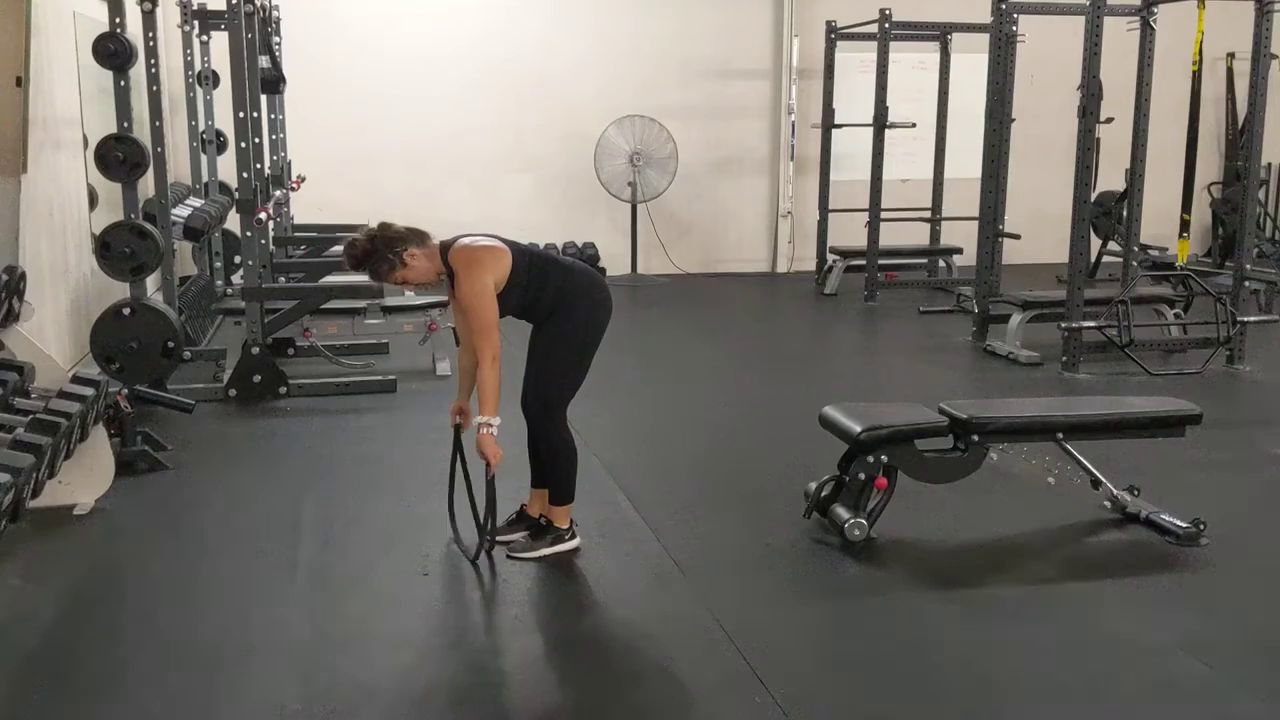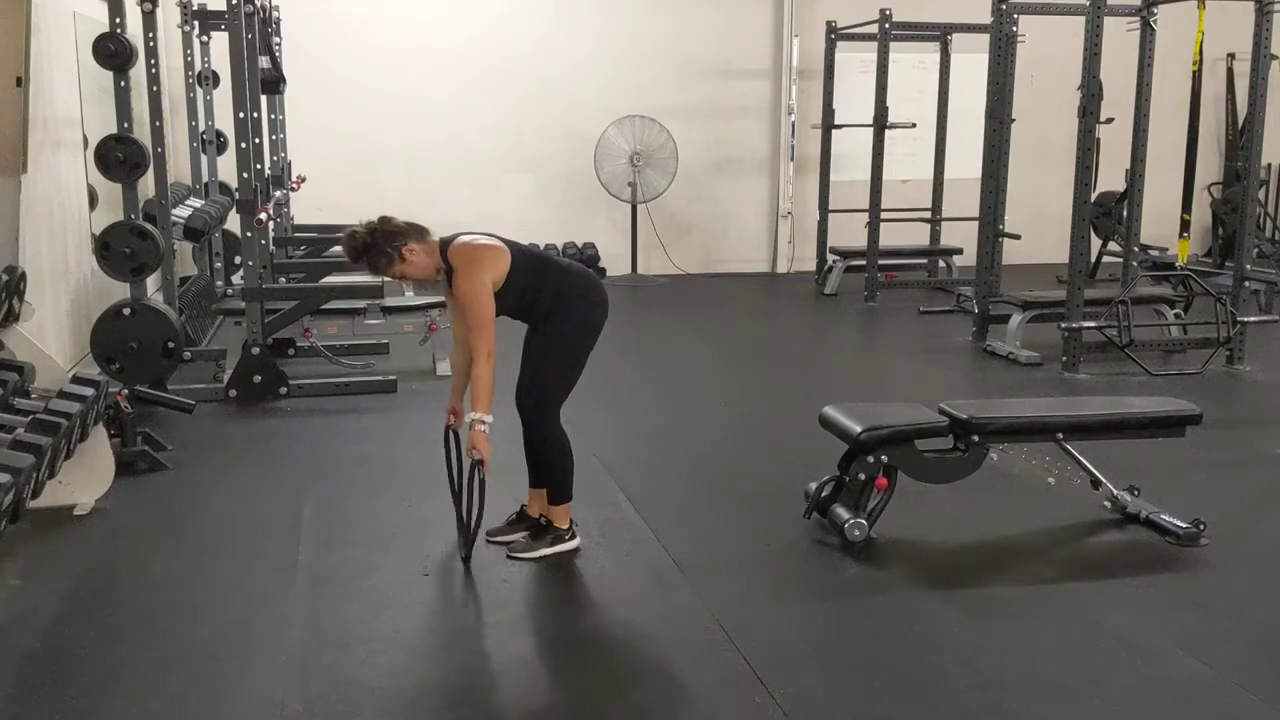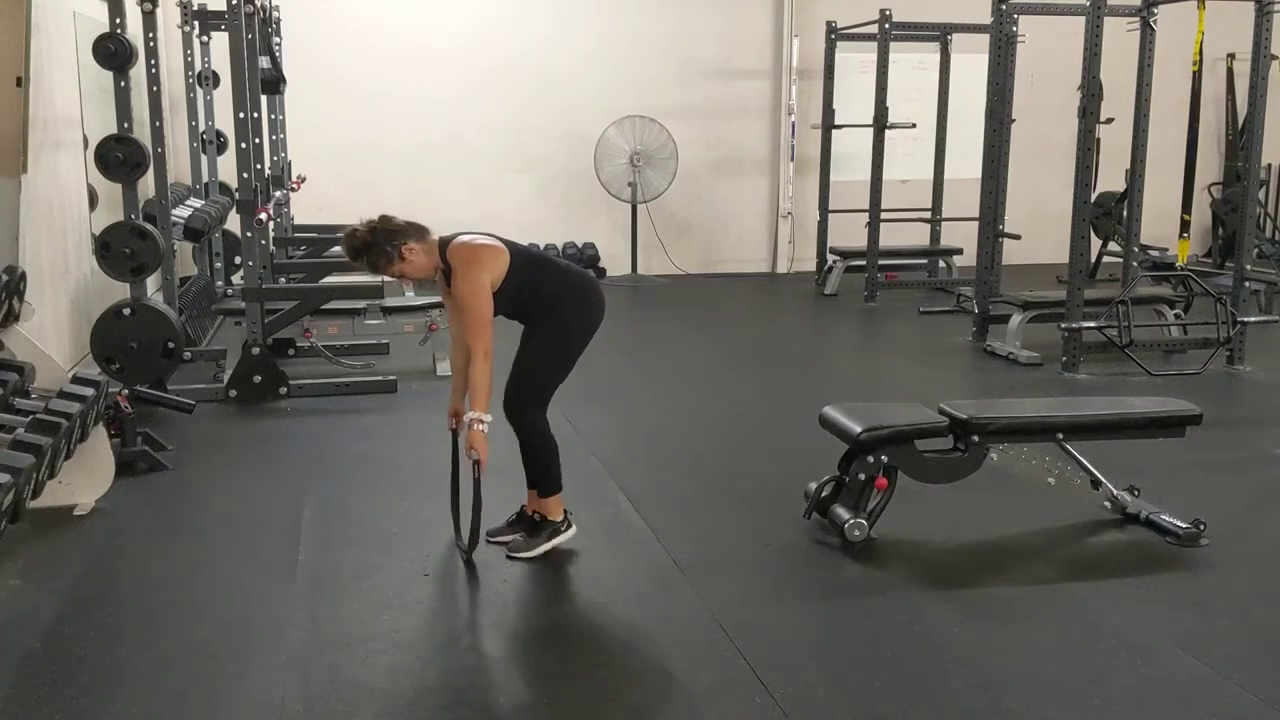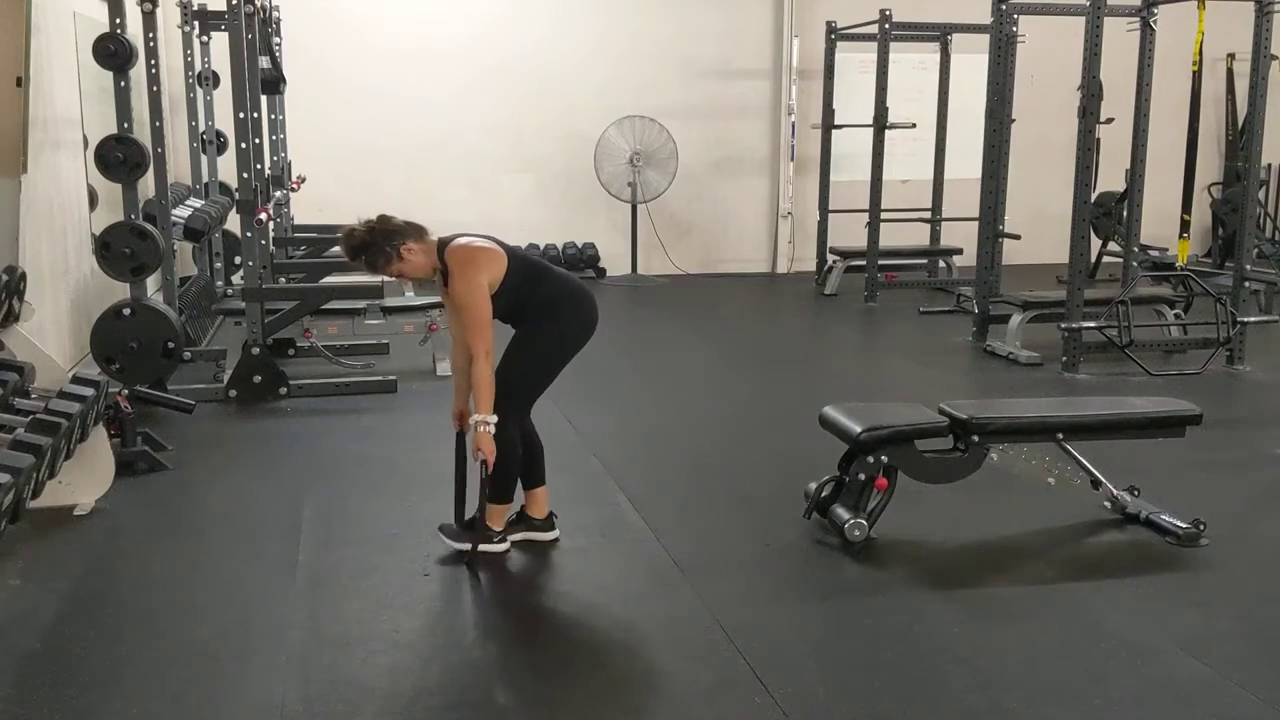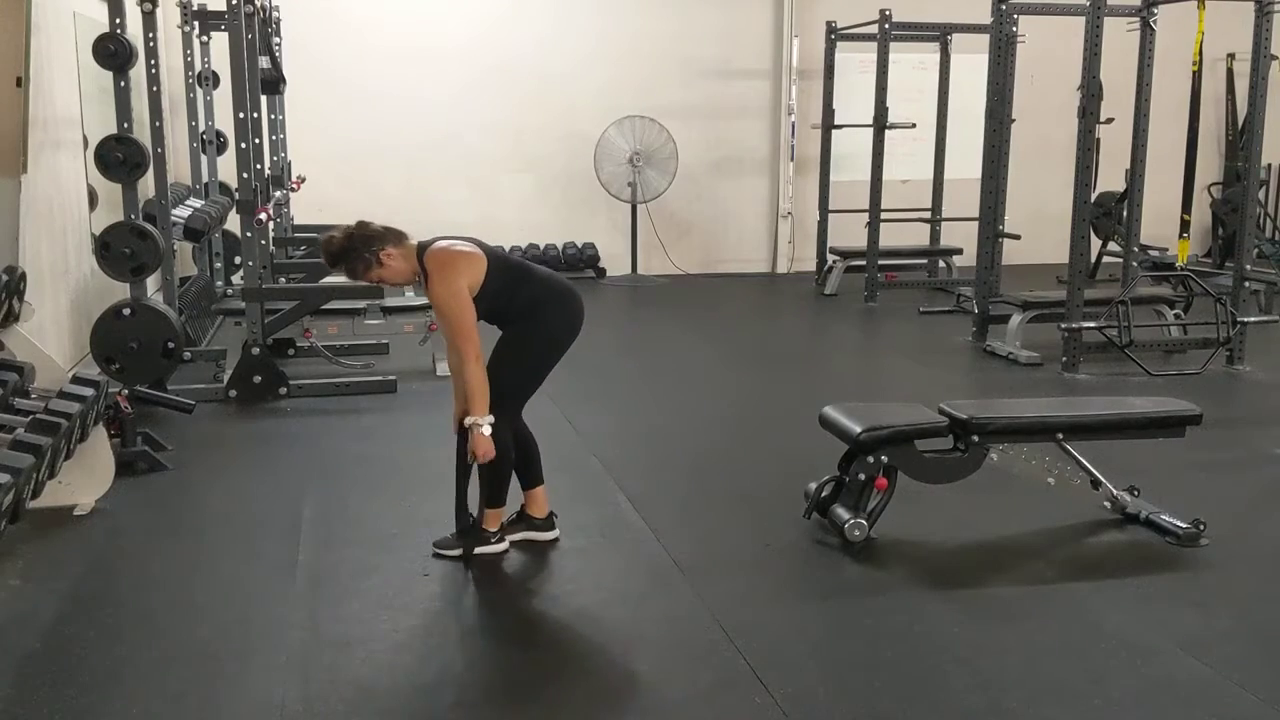
dt=0.3s
person 1, frame 1
left shoulder: (469, 268)
right shoulder: (452, 267)
left elbow: (490, 355)
right elbow: (469, 345)
left wrist: (487, 427)
right wrist: (463, 399)
left hip: (582, 306)
right hip: (558, 310)
left knee: (547, 412)
right knee: (534, 408)
left ankle: (561, 527)
right ankle: (536, 512)
person 1, frame 2
left shoulder: (469, 266)
right shoulder: (449, 264)
left elbow: (484, 353)
right elbow: (464, 343)
left wrist: (478, 424)
right wrist: (456, 399)
left hip: (579, 307)
right hip: (554, 311)
left knee: (540, 411)
right knee: (529, 406)
left ankle: (561, 528)
right ankle: (535, 513)
person 1, frame 3
left shoulder: (467, 266)
right shoulder: (447, 266)
left elbow: (481, 353)
right elbow: (461, 343)
left wrist: (477, 423)
right wrist: (457, 400)
left hip: (574, 306)
right hip: (552, 309)
left knee: (521, 406)
right knee: (524, 406)
left ankle: (555, 519)
right ankle: (535, 512)
person 1, frame 4
left shoulder: (464, 268)
right shoulder: (446, 264)
left elbow: (482, 354)
right elbow: (462, 344)
left wrist: (483, 424)
right wrist: (461, 402)
left hip: (566, 314)
right hip: (554, 313)
left knee: (503, 411)
right knee: (510, 411)
left ankle: (493, 528)
right ankle: (538, 516)
person 1, frame 5
left shoulder: (443, 272)
right shoulder: (431, 262)
left elbow: (472, 357)
right elbow: (456, 346)
left wrist: (479, 426)
right wrist: (462, 406)
left hip: (550, 315)
right hip: (547, 312)
left knee: (494, 415)
right knee: (501, 413)
left ankle: (489, 530)
right ankle: (538, 515)
